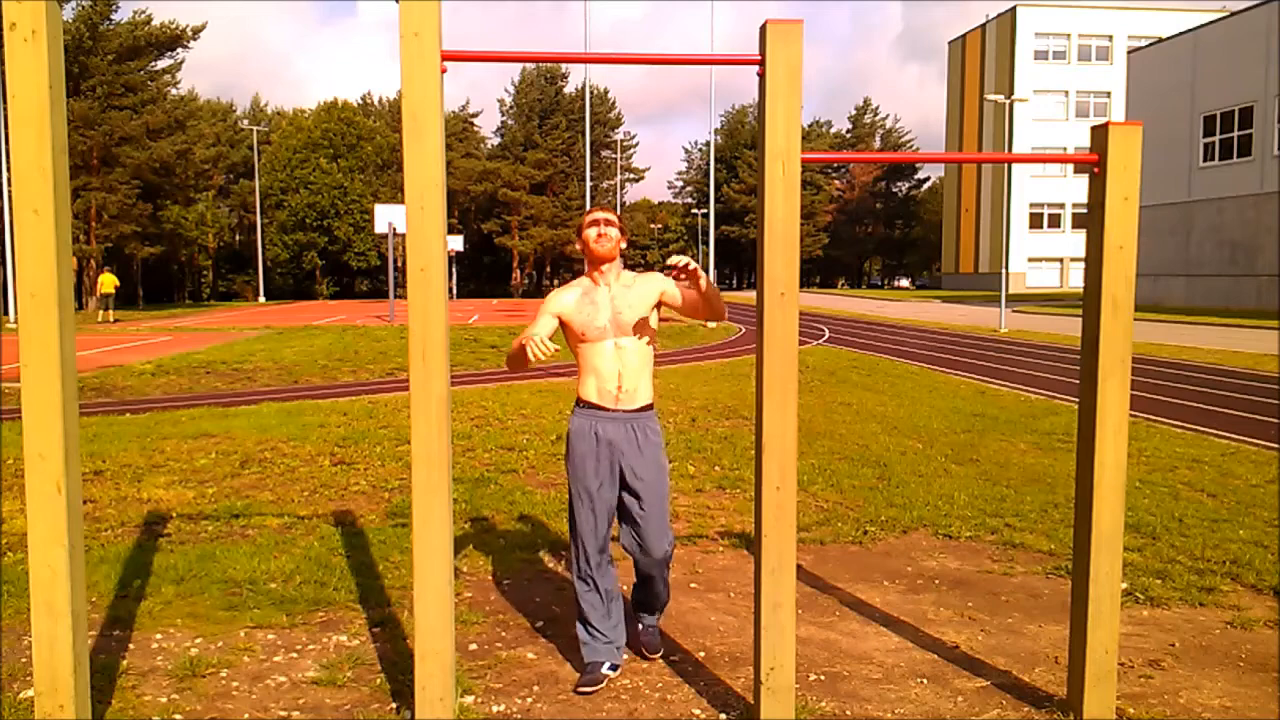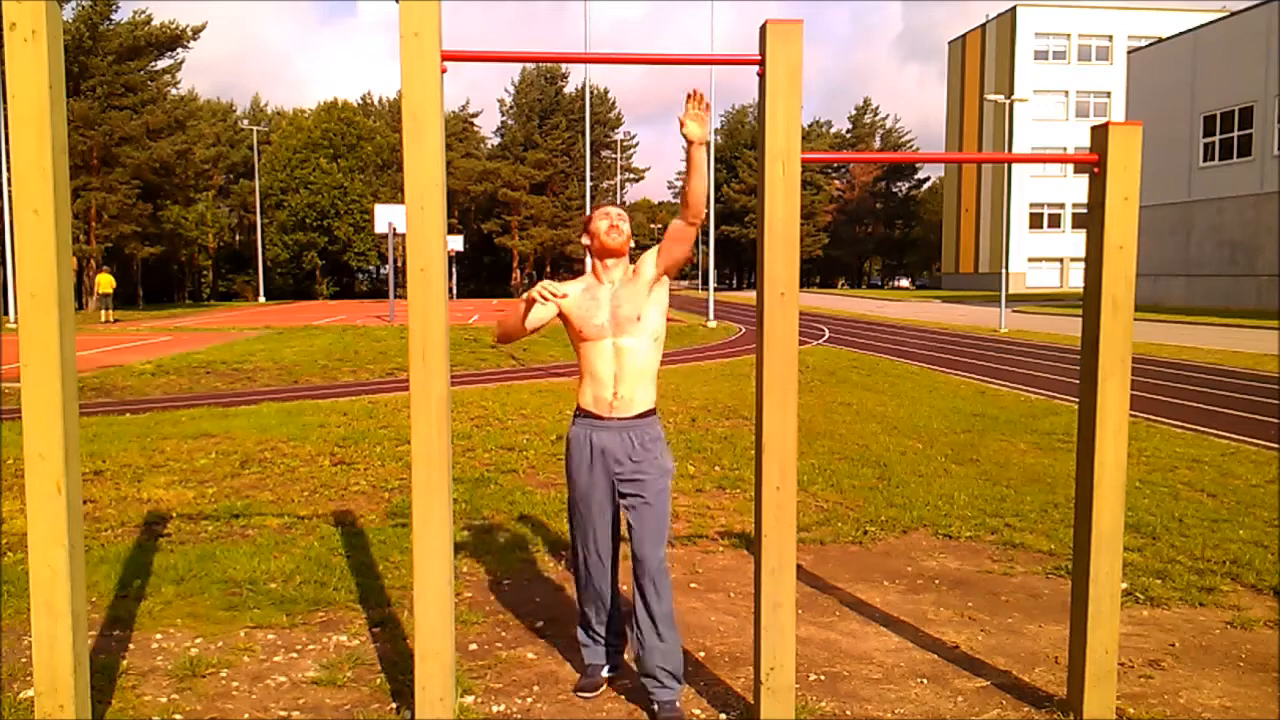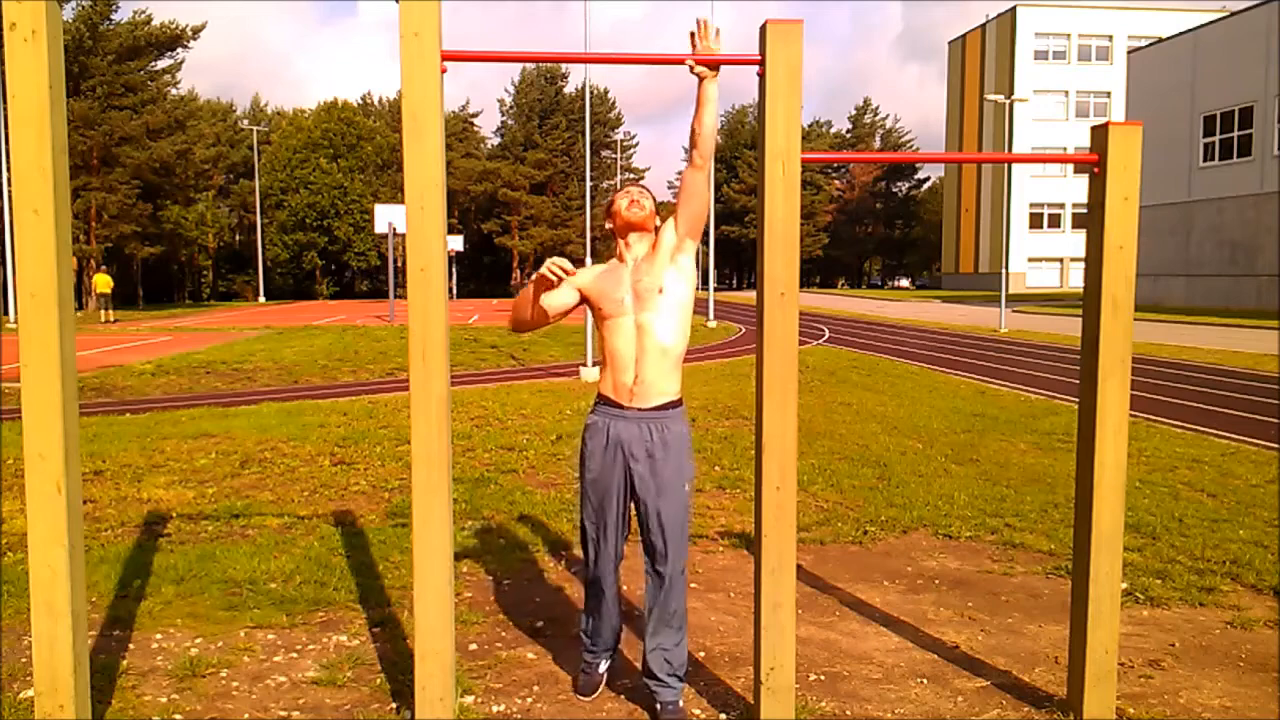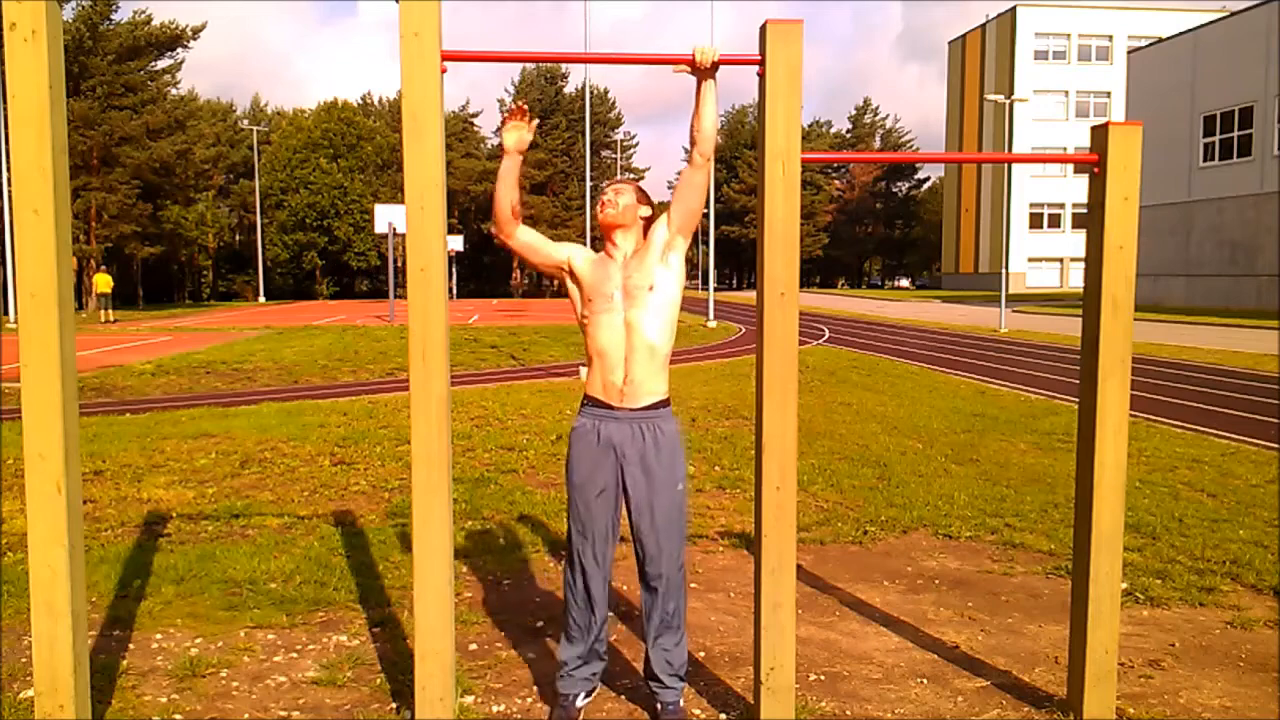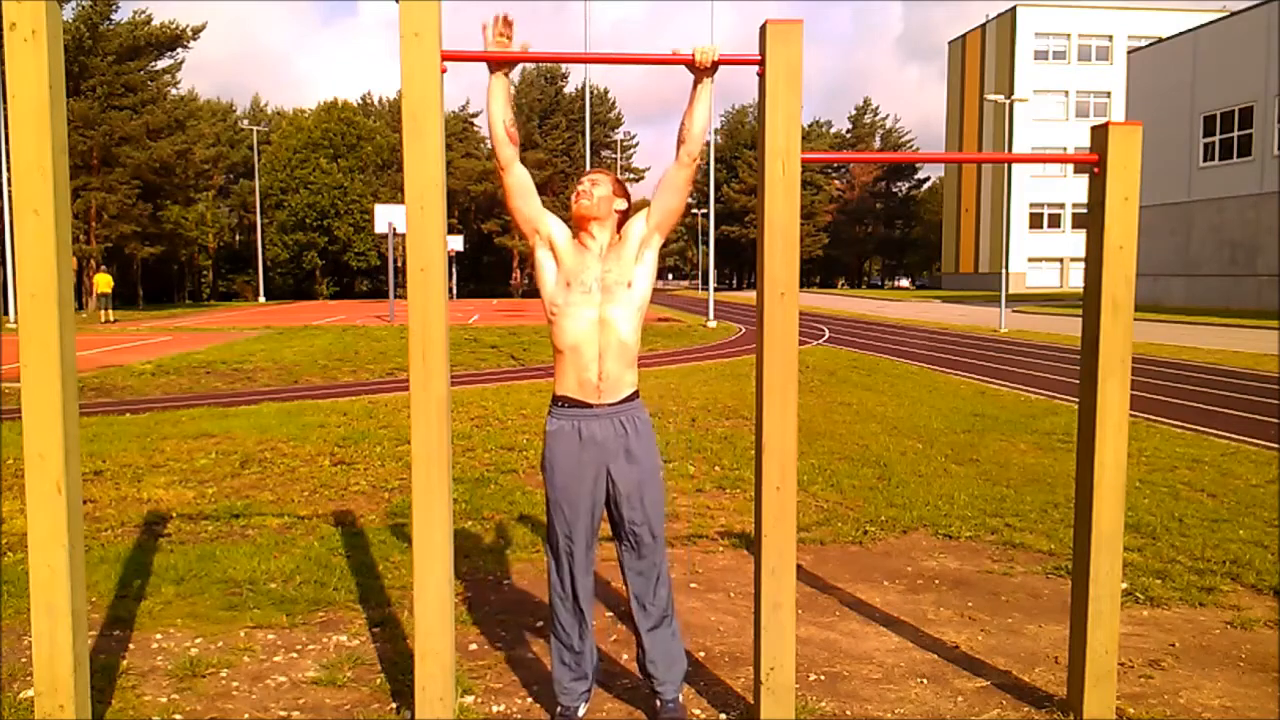
dt=0.4s
person 1, frame 1
left shoulder: (652, 284)
right shoulder: (564, 298)
left elbow: (715, 312)
right elbow: (515, 361)
left wrist: (699, 278)
right wrist: (526, 342)
left hip: (642, 426)
right hip: (590, 427)
left knee: (654, 544)
right knee: (591, 544)
left ankle: (647, 614)
right ankle: (602, 650)
person 1, frame 2
left shoulder: (655, 272)
right shoulder: (568, 294)
left elbow: (693, 214)
right elbow: (503, 333)
left wrist: (697, 145)
right wrist: (530, 301)
left hip: (644, 436)
right hip: (589, 436)
left knee: (651, 560)
right knee: (593, 555)
right ankle: (600, 655)
person 1, frame 3
left shoulder: (679, 248)
right shoulder: (590, 277)
left elbow: (701, 160)
right elbow: (521, 322)
left wrist: (706, 83)
right wrist: (540, 281)
left hip: (665, 428)
right hip: (605, 426)
left knee: (666, 560)
right knee: (601, 553)
right ankle: (597, 652)
person 1, frame 4
left shoulder: (667, 245)
right shoulder: (578, 263)
left elbow: (701, 159)
right elbow: (506, 228)
left wrist: (705, 80)
right wrist: (513, 156)
left hip: (654, 428)
right hip: (593, 426)
left knee: (662, 562)
right knee: (587, 559)
person 1, frame 5
left shoulder: (642, 240)
right shoulder: (551, 241)
left elbow: (687, 156)
right elbow: (508, 156)
left wrist: (703, 80)
right wrist: (499, 73)
left hip: (629, 421)
right hip: (568, 424)
left knee: (647, 556)
right knee: (570, 562)
